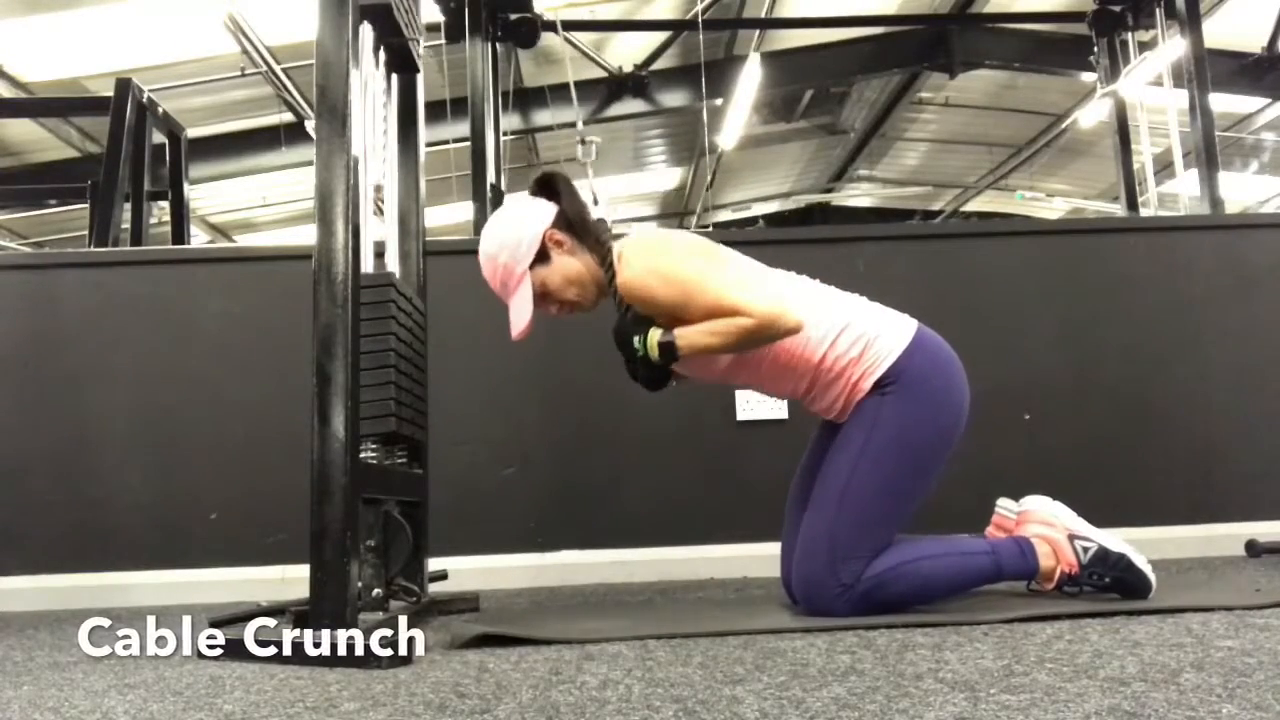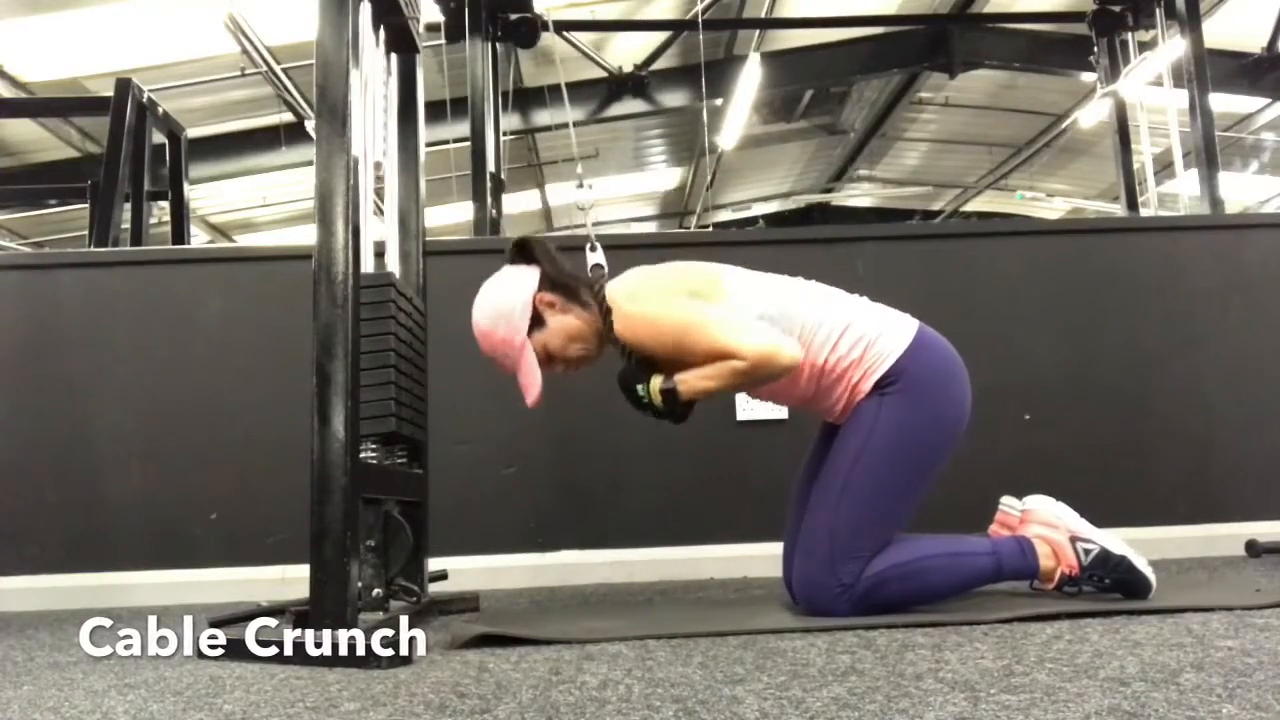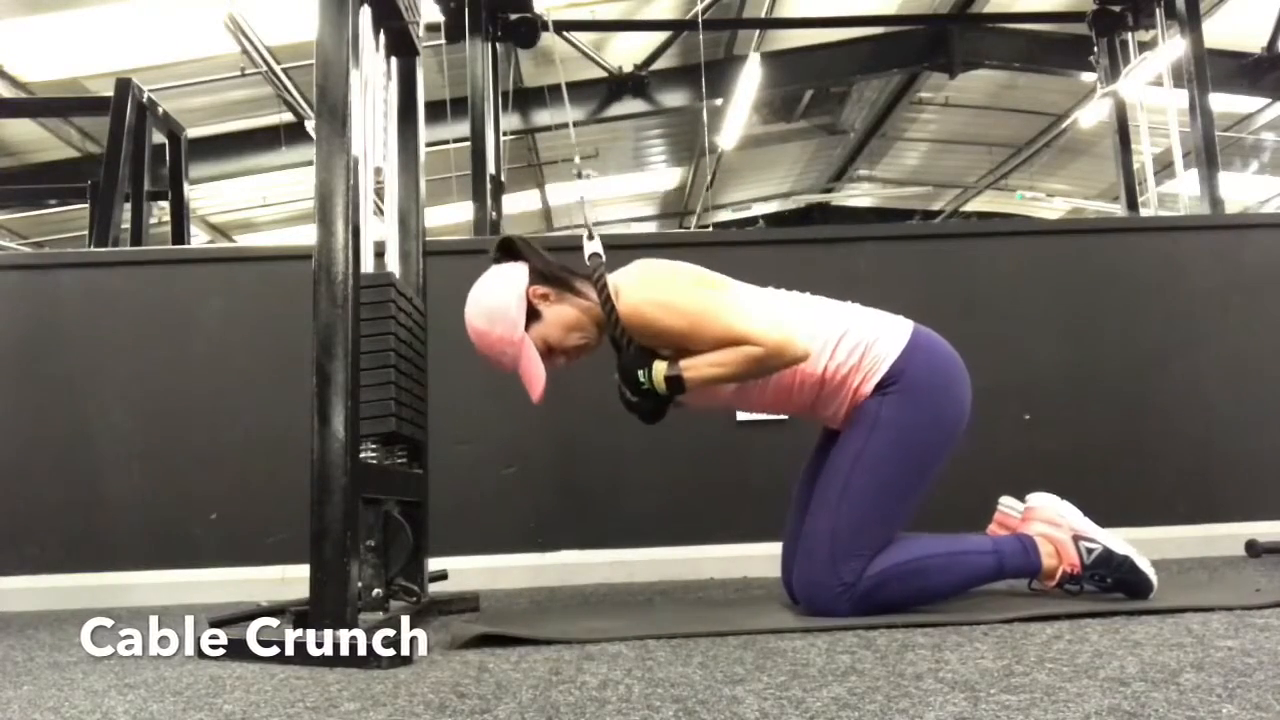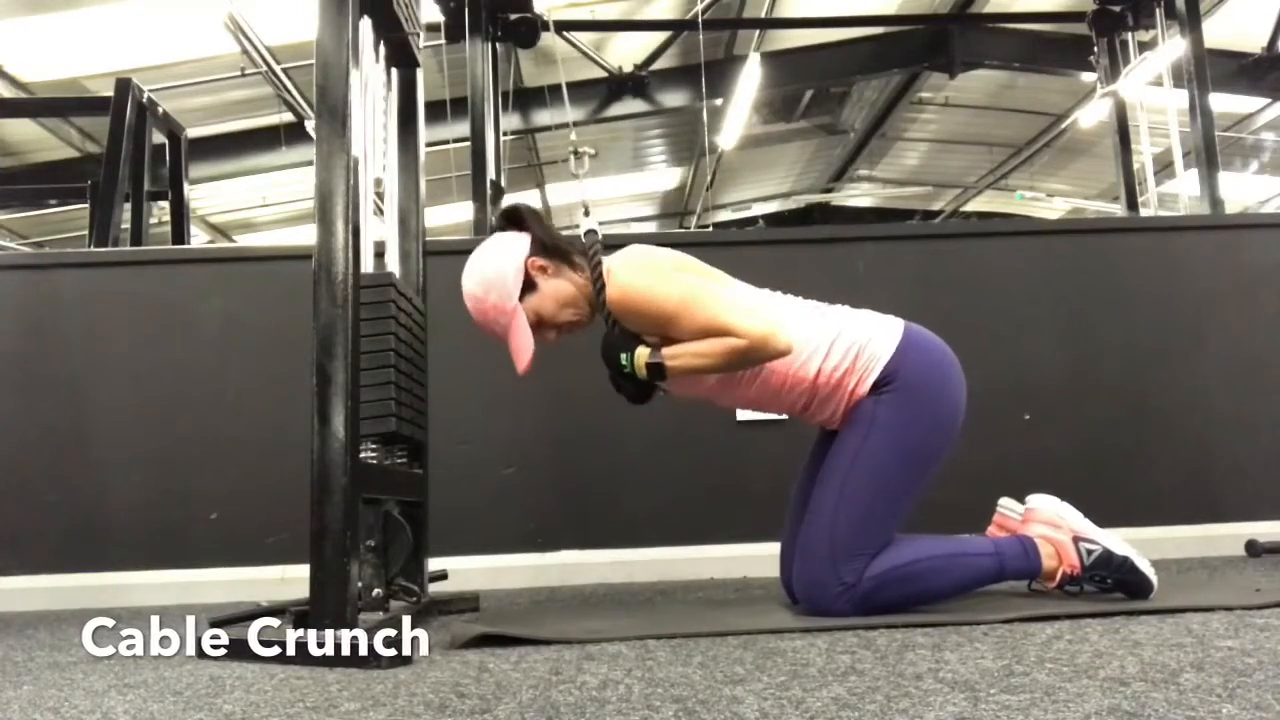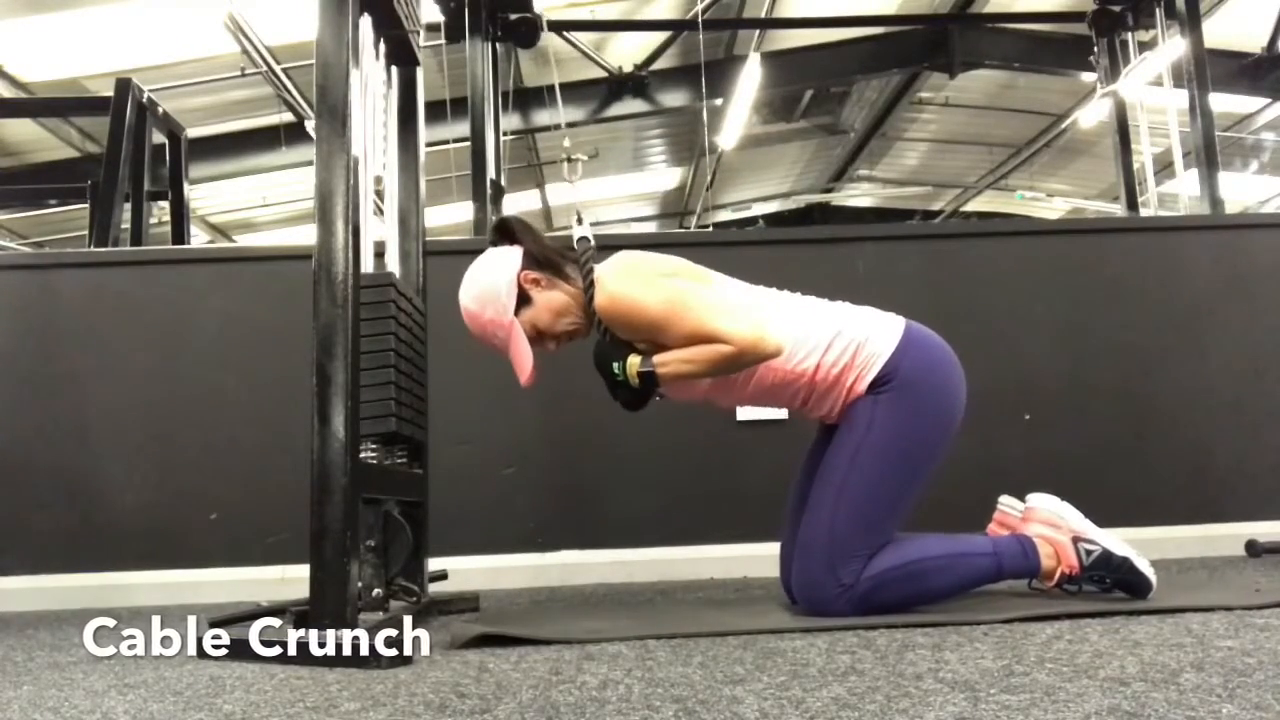
dt=0.3s
person 1, frame 1
left shoulder: (639, 272)
right shoulder: (642, 274)
left elbow: (782, 317)
left wrist: (664, 347)
right wrist: (673, 362)
left hip: (908, 379)
right hip: (873, 388)
left knee: (828, 587)
right knee: (806, 578)
left ankle: (1053, 553)
right ankle: (1018, 528)
person 1, frame 2
left shoulder: (634, 315)
right shoulder: (642, 300)
left elbow: (775, 354)
left wrist: (667, 390)
right wrist: (675, 388)
left hip: (910, 378)
right hip: (880, 385)
left knee: (827, 587)
right knee: (808, 576)
left ankle: (1053, 552)
right ankle: (1015, 529)
person 1, frame 3
left shoulder: (640, 298)
right shoulder: (633, 315)
left elbow: (783, 342)
left wrist: (670, 375)
right wrist: (660, 393)
left hip: (911, 379)
right hip: (879, 389)
left knee: (829, 587)
right knee: (806, 578)
left ankle: (1054, 551)
right ankle: (1015, 531)
person 1, frame 4
left shoulder: (629, 283)
right shoulder: (623, 305)
left elbow: (767, 338)
left wrist: (651, 363)
right wrist: (647, 374)
left hip: (905, 379)
right hip: (872, 390)
left knee: (829, 587)
right knee: (806, 579)
left ankle: (1054, 553)
right ankle: (1012, 531)
person 1, frame 5
left shoulder: (620, 293)
right shoulder: (626, 292)
left elbow: (756, 340)
left wrist: (645, 370)
right wrist: (646, 375)
left hip: (906, 376)
right hip: (875, 385)
left knee: (828, 588)
right knee: (805, 578)
left ankle: (1051, 552)
right ankle: (1016, 529)
